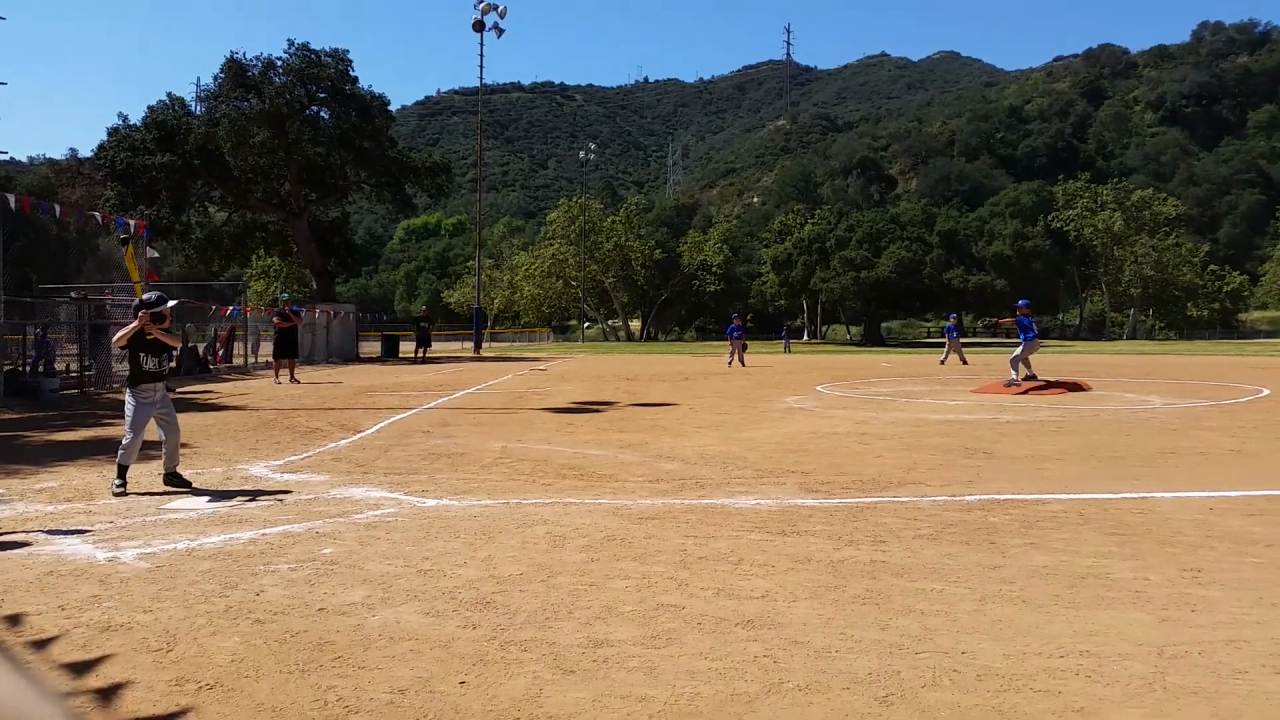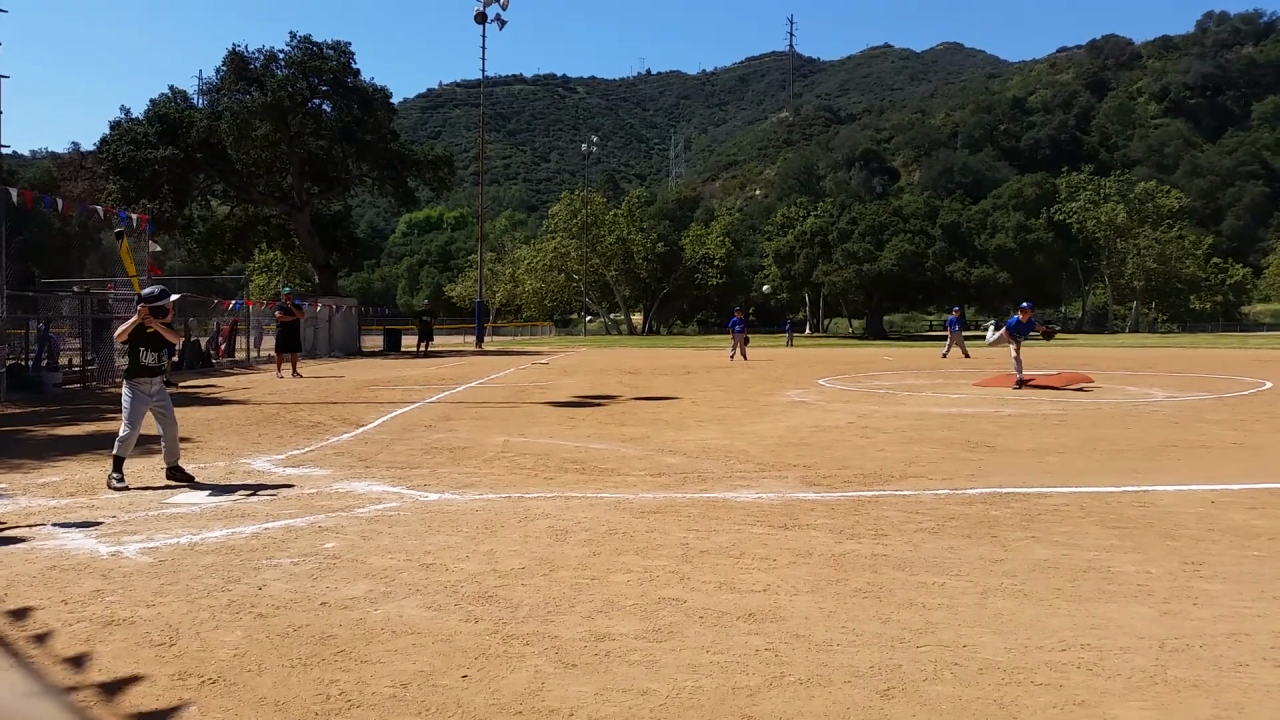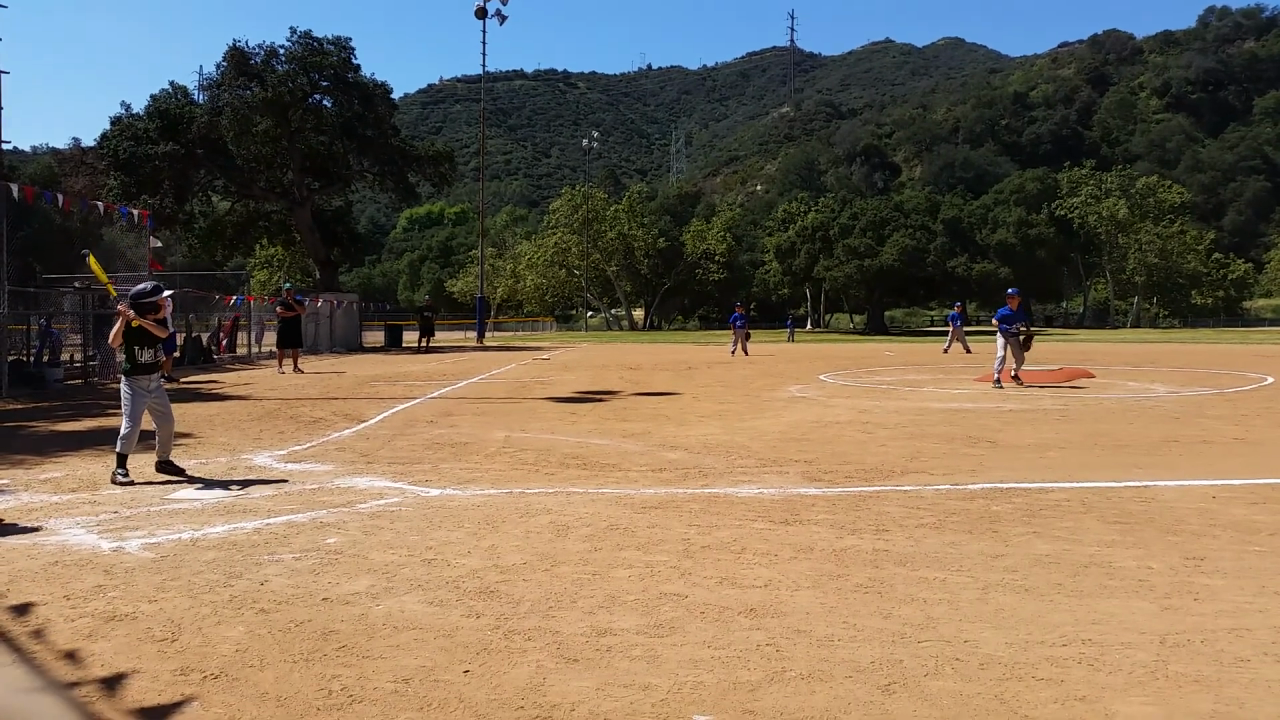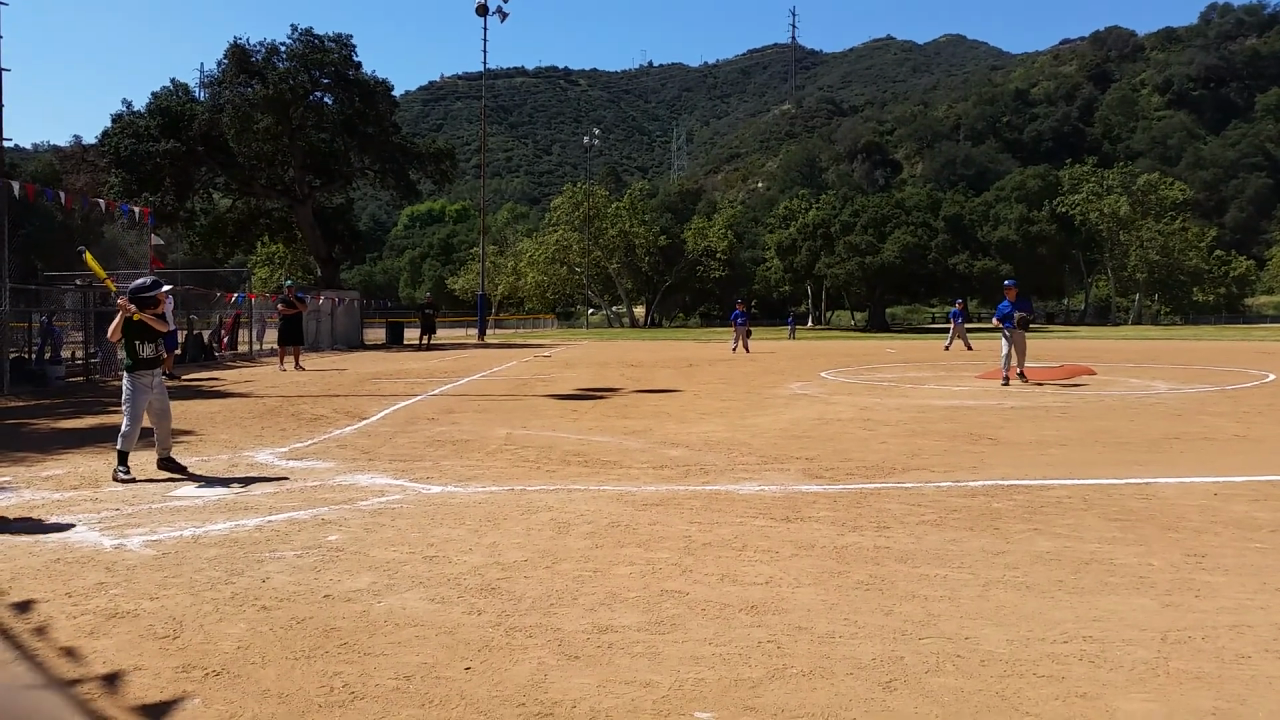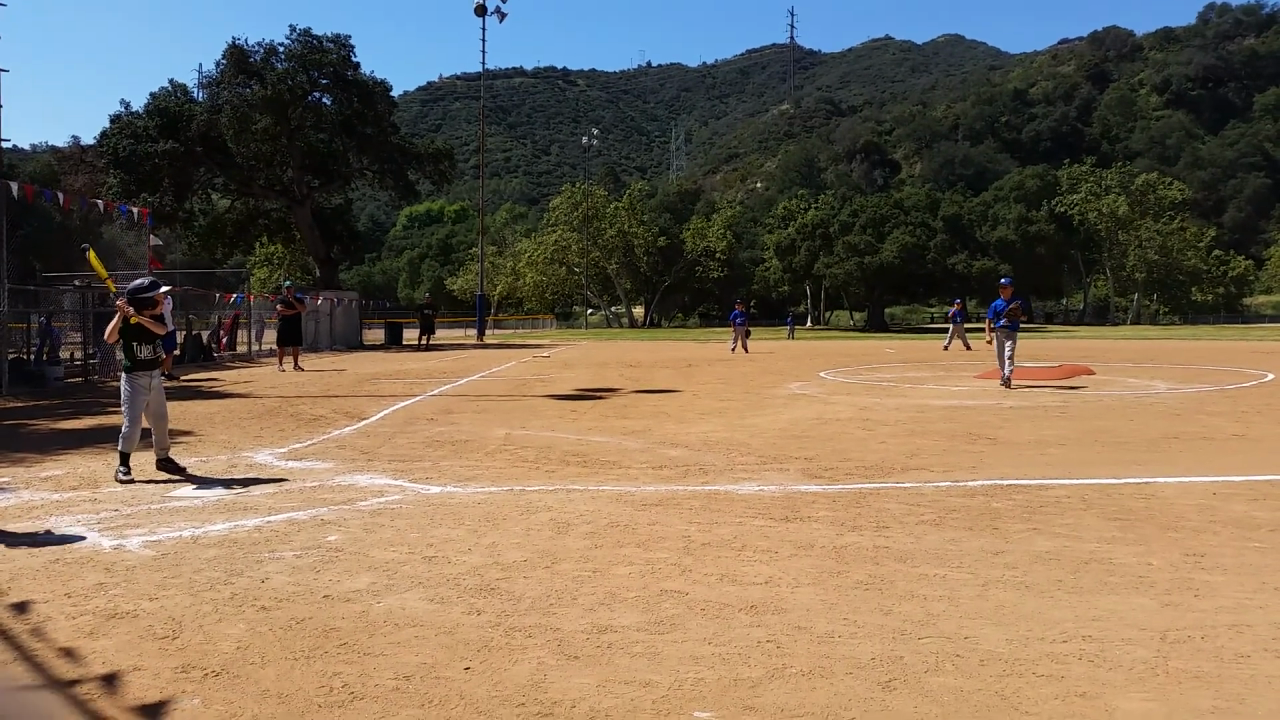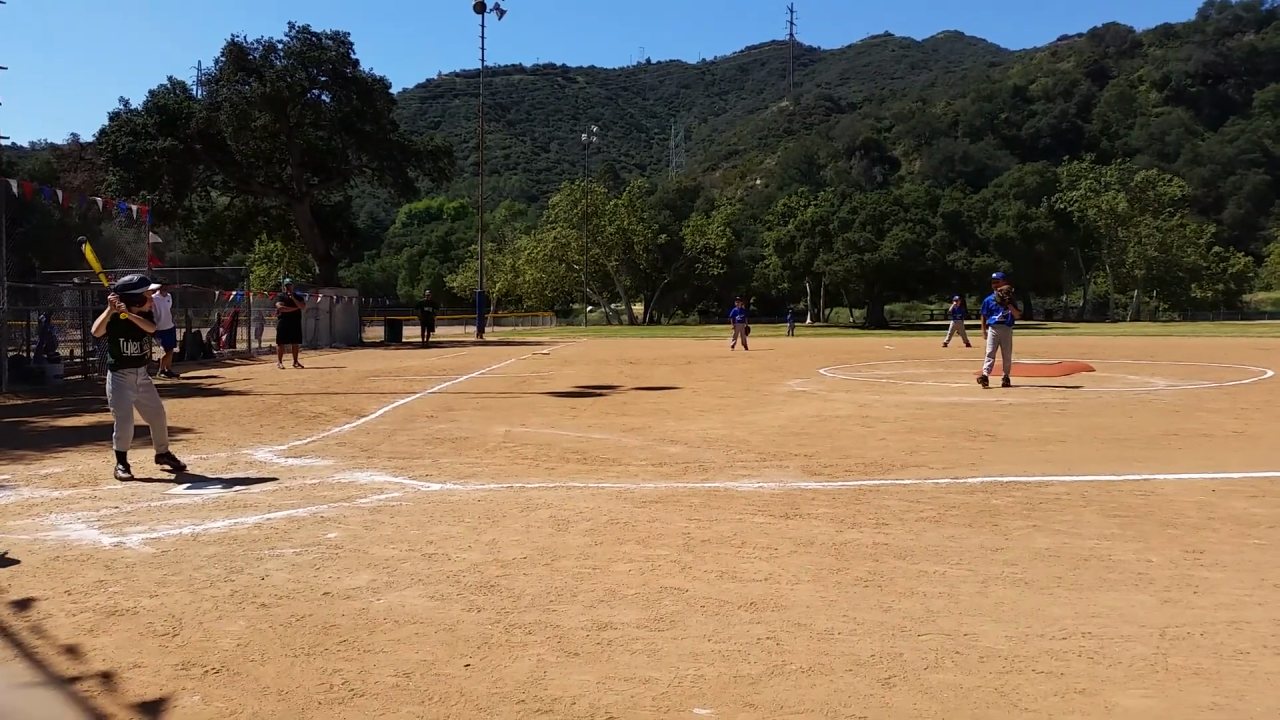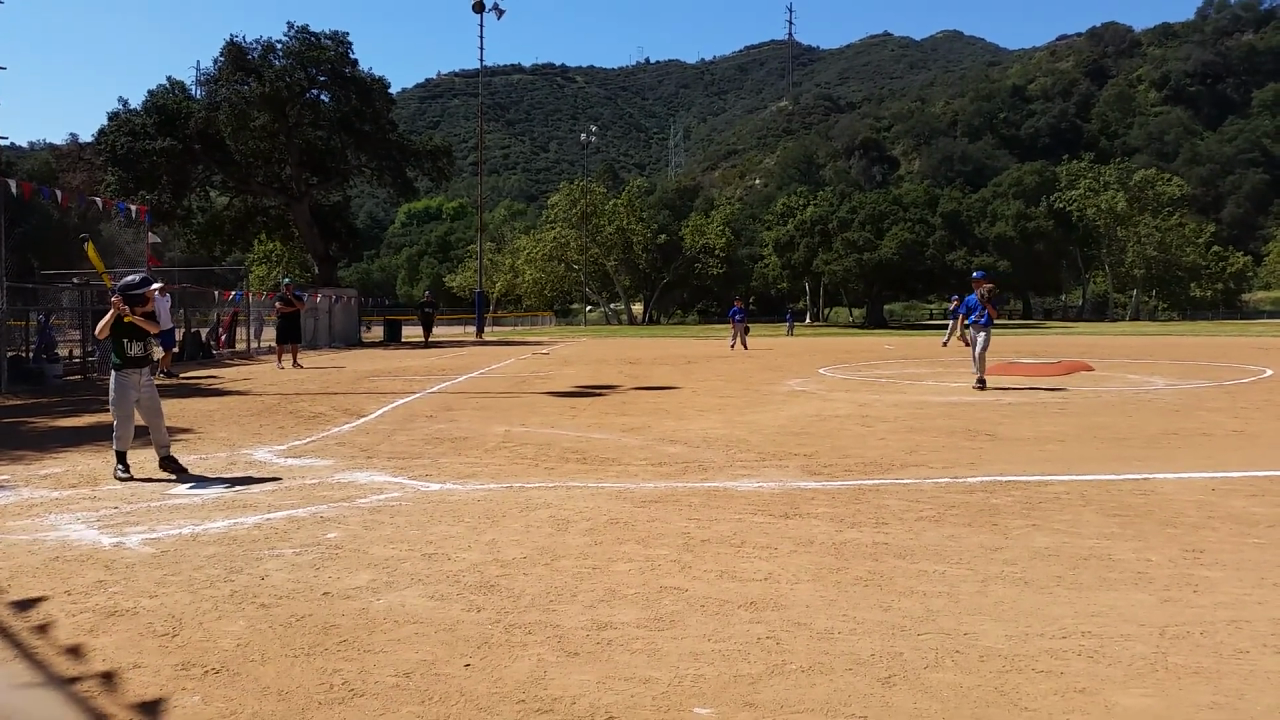
dt=0.5s
person 1, frame 1
left shoulder: (164, 334)
right shoulder: (136, 335)
left elbow: (177, 342)
right elbow: (116, 341)
left wrist: (156, 332)
right wrist: (137, 324)
left hip: (160, 392)
right hip: (138, 393)
left knee: (172, 433)
right knee: (133, 435)
left ankle: (170, 473)
right ankle: (120, 478)
person 1, frame 2
left shoulder: (164, 327)
right shoulder: (137, 328)
left elbow: (176, 339)
right elbow: (118, 337)
left wrist: (156, 325)
right wrist: (137, 318)
left hip: (158, 386)
right hip: (135, 386)
left knee: (170, 426)
right knee: (130, 428)
left ankle: (173, 467)
right ankle: (115, 474)
person 1, frame 3
left shoulder: (158, 322)
right shoulder: (129, 326)
left elbow: (164, 333)
right elbow: (113, 342)
left wrist: (140, 321)
right wrist: (122, 319)
left hip: (155, 381)
right hip: (133, 383)
left knee: (166, 422)
right knee: (131, 424)
left ankle: (163, 460)
right ankle: (119, 469)
person 1, frame 4
left shoulder: (157, 317)
right shoulder: (129, 322)
left elbow: (164, 327)
right elbow: (112, 337)
left wrist: (141, 315)
right wrist: (122, 313)
left hip: (157, 377)
right hip: (136, 378)
left knee: (163, 419)
right knee: (132, 420)
left ankle: (164, 458)
right ankle: (121, 466)
person 1, frame 5
left shoulder: (156, 318)
right shoulder: (126, 323)
left elbow: (162, 330)
right elbow: (109, 338)
left wrist: (139, 318)
right wrist: (120, 314)
left hip: (155, 377)
right hip: (134, 379)
left knee: (160, 420)
right knee: (132, 421)
left ankle: (163, 458)
right ankle: (123, 466)
person 1, frame 6
left shoulder: (144, 315)
right shoulder: (114, 319)
left elbow: (151, 328)
right elbow: (96, 332)
left wrist: (128, 314)
right wrist: (110, 309)
left hip: (142, 375)
right hip: (119, 376)
left knee: (157, 414)
right knee: (124, 420)
left ankle: (163, 453)
right ankle: (121, 463)
person 1, frame 7
left shoulder: (147, 315)
right shoulder: (117, 320)
left elbow: (156, 329)
right elbow: (99, 334)
left wrist: (132, 317)
right wrist: (113, 311)
left hip: (145, 375)
right hip: (123, 376)
left knee: (156, 417)
right knee: (124, 420)
left ankle: (165, 458)
right ankle: (121, 463)
